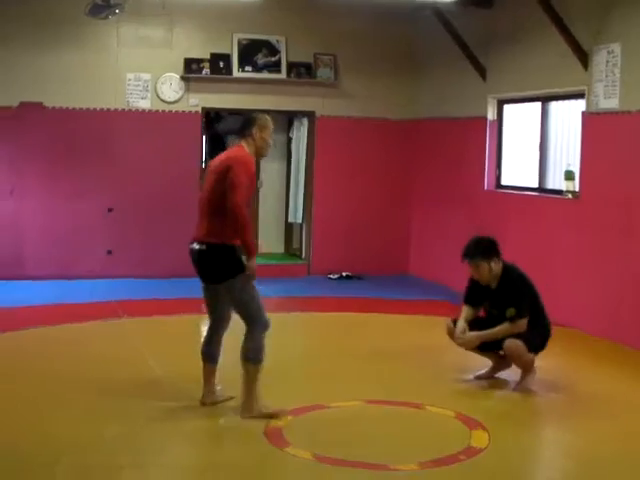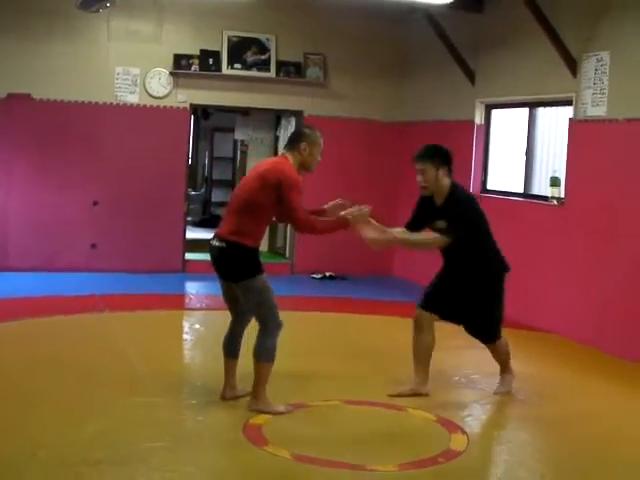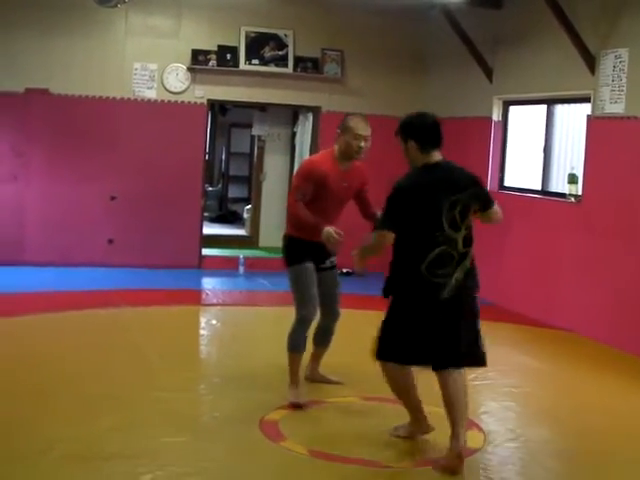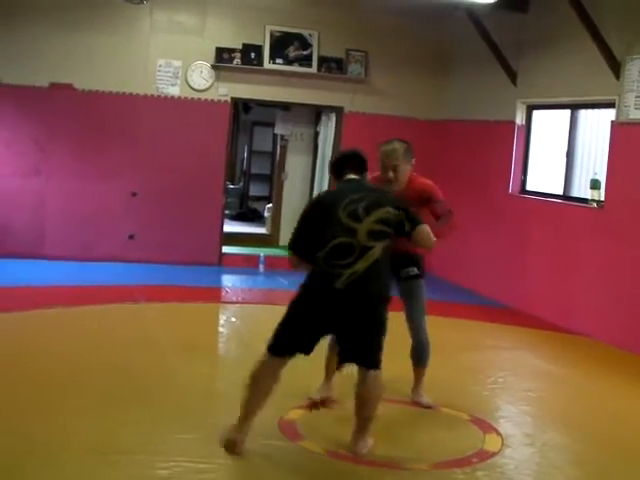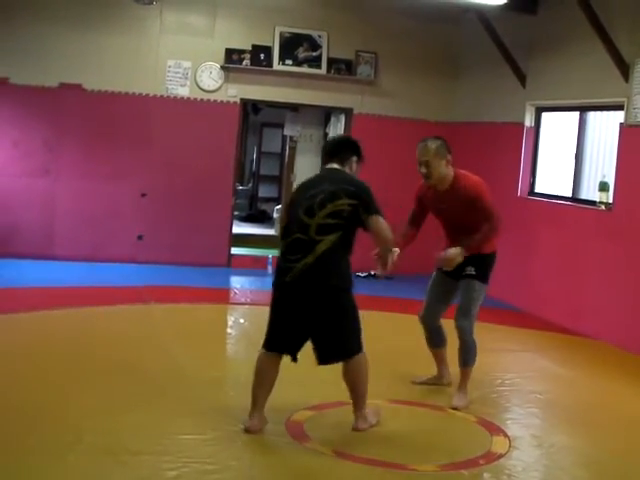
dt=1s
person 1, frame 1
left shoulder: (224, 159)
right shoulder: (242, 161)
right elbow: (237, 209)
left wrist: (242, 247)
right wrist: (251, 253)
left hip: (203, 249)
right hip: (220, 253)
left knee: (219, 322)
right knee: (258, 323)
left ankle: (209, 391)
right ankle: (251, 401)
person 1, frame 2
left shoulder: (269, 167)
right shoulder: (287, 174)
left elbow: (283, 214)
right elbow: (301, 223)
left wrist: (324, 211)
right wrist: (344, 220)
left hip: (223, 247)
right hip: (239, 252)
left knee: (240, 319)
right knee: (271, 324)
left ankle: (230, 386)
right ankle: (259, 398)
person 1, frame 3
left shoulder: (359, 173)
right shoulder: (314, 166)
left elbow: (367, 210)
right elbow: (294, 206)
right wrist: (322, 228)
left hip: (325, 248)
right hip: (299, 245)
left knee: (331, 314)
right knee: (307, 313)
left ankle: (313, 370)
right ankle: (294, 385)
person 1, frame 4
left shoulder: (426, 190)
left elbow: (448, 220)
left hip: (409, 259)
left knee: (418, 328)
left ankle: (418, 389)
right ankle: (327, 384)
person 1, frame 5
left shoulder: (472, 186)
right shoulder: (425, 191)
left elbow: (493, 227)
right elbow: (413, 224)
left wrist: (463, 251)
right wrist: (397, 249)
left hip: (479, 256)
right hip: (452, 255)
left knee: (463, 323)
right knee: (428, 317)
left ankle: (463, 388)
right ankle: (442, 373)
person 2, frame 1
left shoulder: (516, 282)
right shoulder: (477, 279)
left elbow: (518, 325)
right elbow: (470, 307)
left wrist: (479, 337)
right wrist: (462, 323)
left hip: (532, 330)
left knee: (511, 346)
right knee: (453, 329)
left ankle: (528, 370)
right ankle: (499, 361)
person 2, frame 2
left shoulder: (462, 203)
right shoulder: (427, 201)
left elbow: (439, 240)
right elbow: (410, 230)
left wrist: (391, 238)
right wrist: (380, 233)
left hip: (485, 274)
right hip: (455, 271)
left knee: (489, 335)
right knee: (423, 317)
left ankle: (506, 371)
right ankle: (420, 382)
person 2, frame 3
left shoulder: (407, 188)
right shoulder: (467, 180)
left elbow: (383, 240)
right elbow: (495, 216)
left wrist: (361, 253)
left hip: (415, 290)
right hip: (458, 289)
left knee: (393, 357)
right knee: (452, 365)
left ankle: (418, 421)
right ankle: (457, 442)
person 2, frame 4
left shoulder: (319, 203)
right shoulder: (388, 200)
left elbow: (299, 259)
right elbow: (427, 241)
right wrist: (402, 224)
left hip: (322, 291)
right hip: (369, 297)
left knee: (276, 356)
right knee: (369, 367)
left ankle: (241, 430)
right ankle: (361, 438)
person 2, frame 5
left shoulder: (302, 190)
right shoulder: (356, 188)
right elbow: (383, 235)
right wrist: (386, 254)
left hip: (287, 279)
right hip: (328, 284)
left knee: (272, 349)
right knee: (351, 351)
left ankle: (255, 416)
right ankle: (362, 415)
